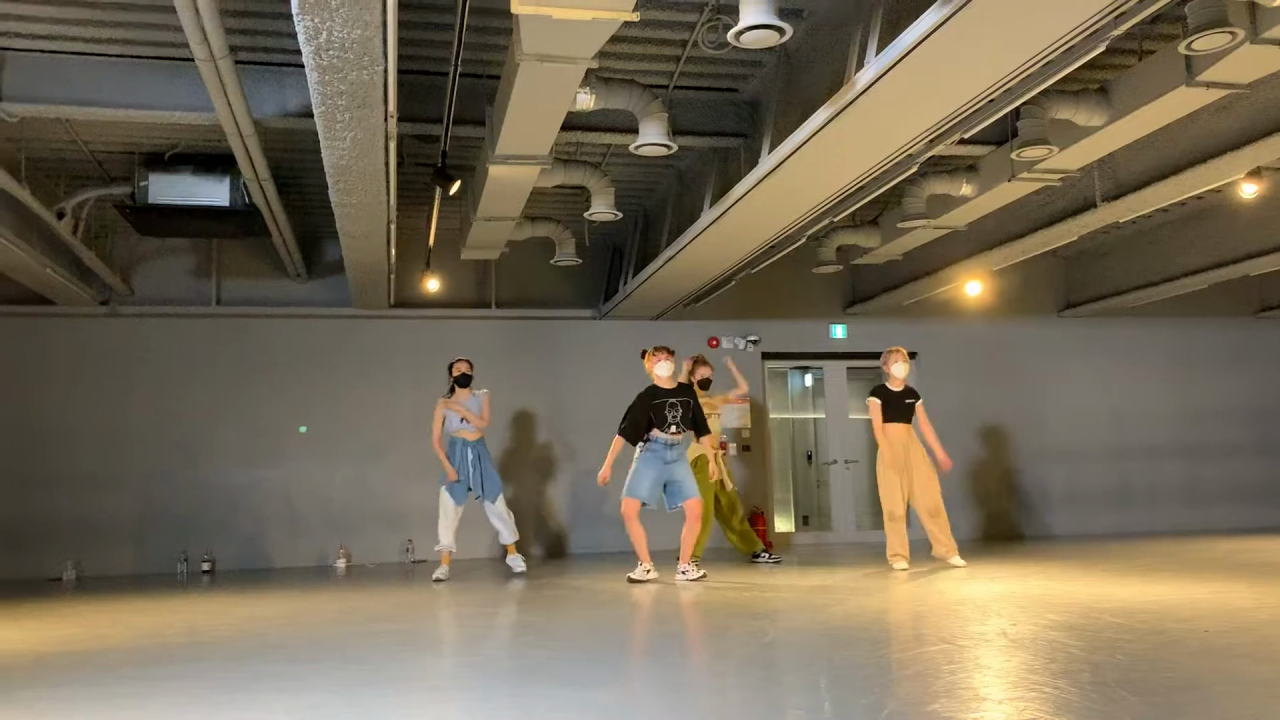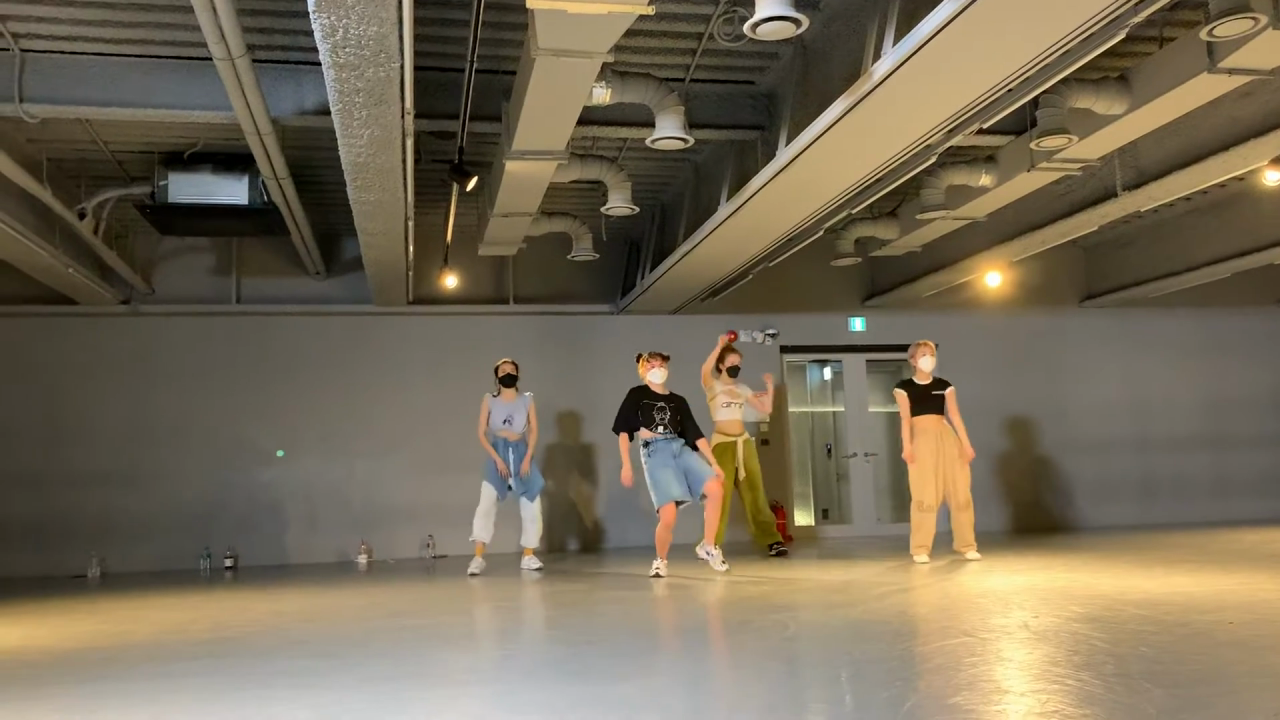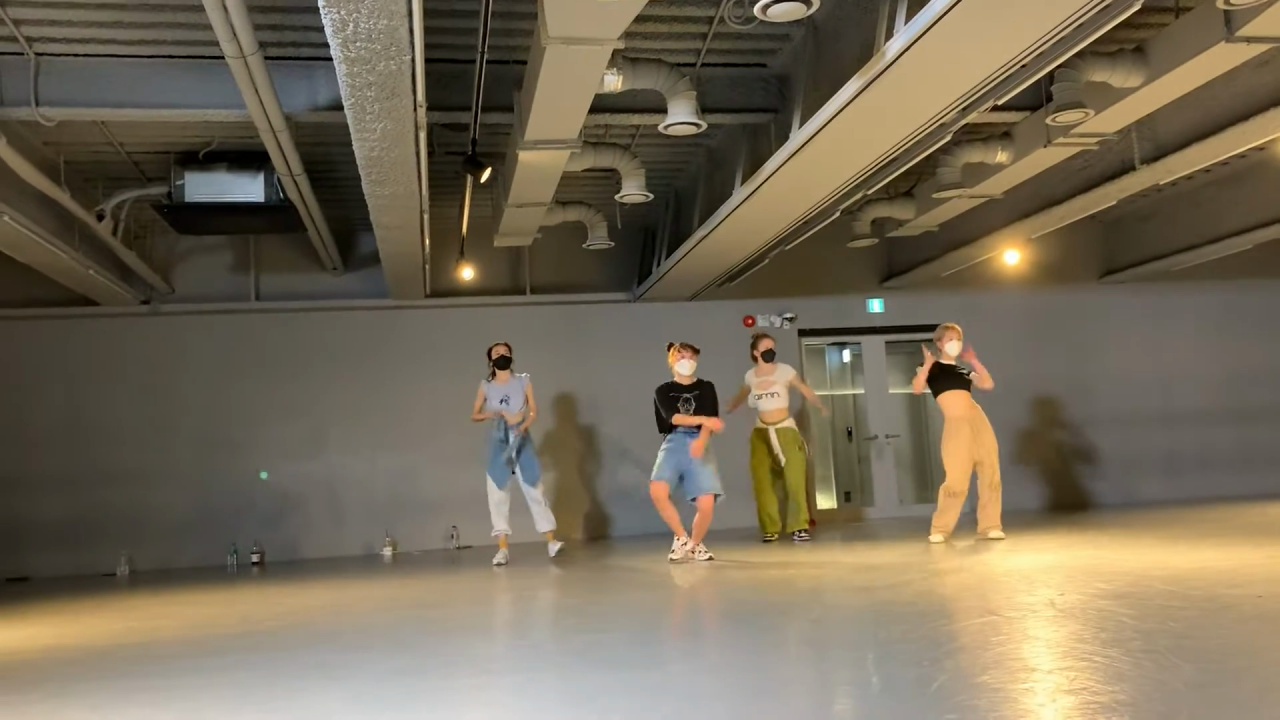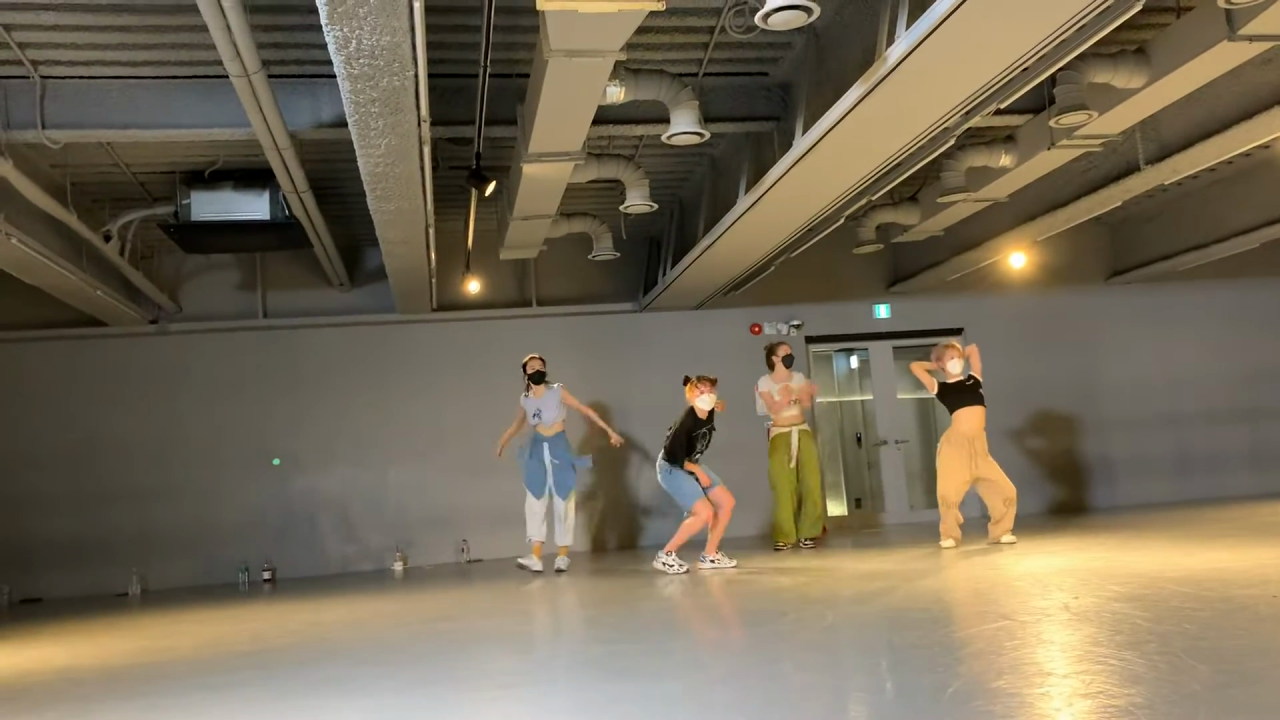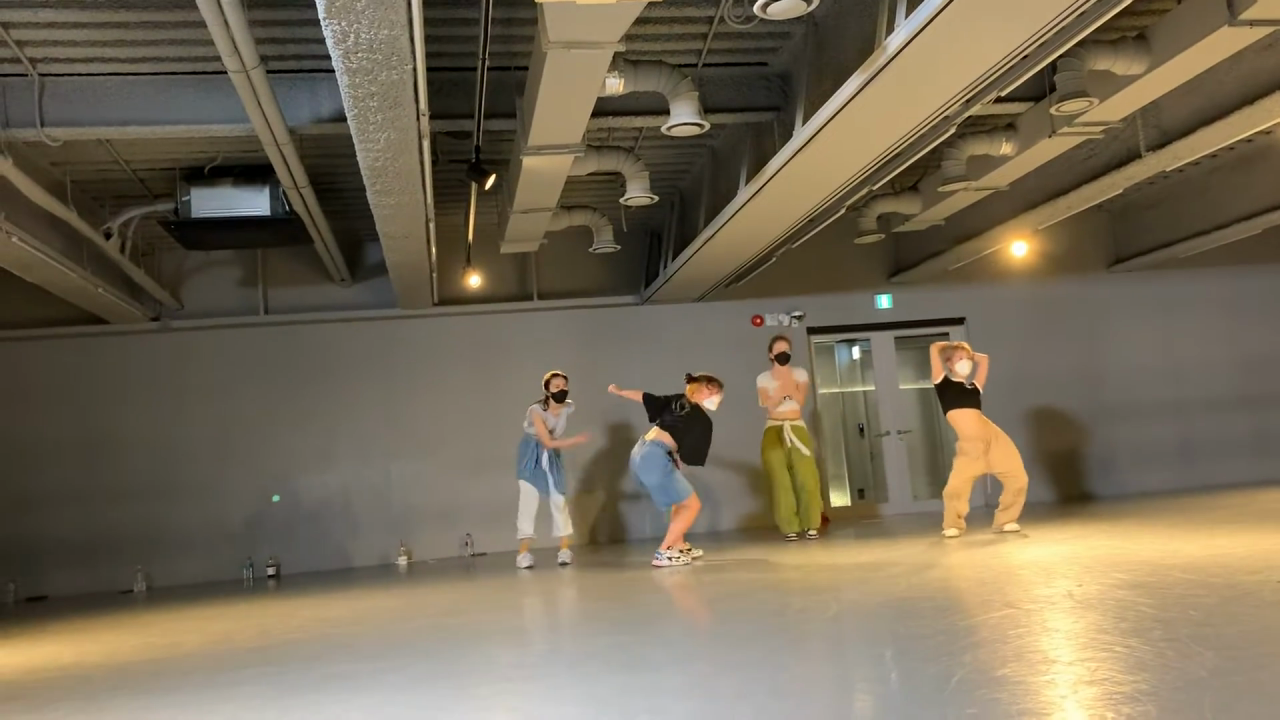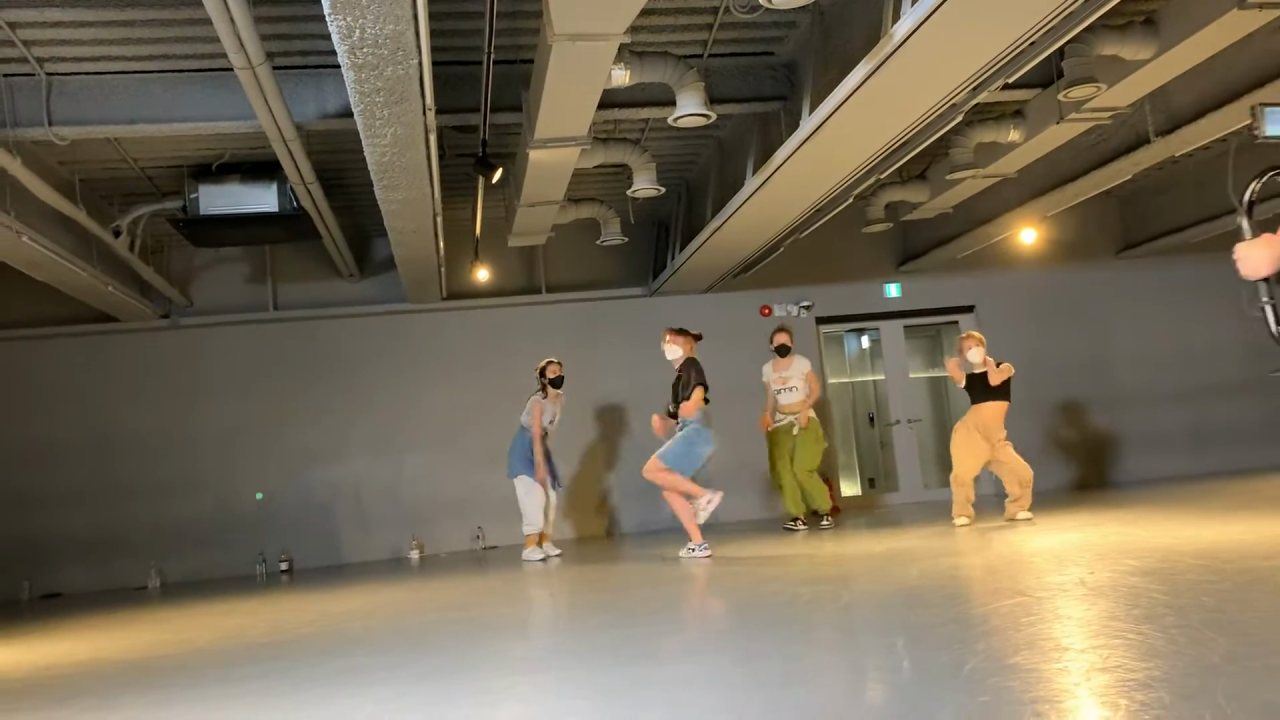
dt=0.7s
person 1, frame 1
left shoulder: (686, 391)
right shoulder: (647, 396)
left elbow: (701, 427)
right elbow: (625, 430)
right wrist: (608, 464)
left hip: (678, 456)
right hip: (652, 453)
left knee: (695, 510)
right knee: (629, 510)
left ankle: (684, 566)
right ankle: (646, 566)
person 1, frame 2
left shoulder: (678, 401)
right shoulder: (636, 395)
left elbow: (696, 433)
right elbow: (623, 430)
left wrist: (714, 464)
right wrist: (626, 464)
left hip: (681, 449)
right hip: (654, 452)
left knee: (715, 488)
right knee: (668, 516)
left ankle: (708, 545)
right ankle: (660, 560)
person 1, frame 3
left shoulder: (706, 387)
right shoulder: (663, 391)
left elbow: (711, 420)
right elbow: (674, 418)
left wrist: (702, 440)
right wrist: (704, 419)
left hip: (698, 444)
right hip: (673, 443)
left knee: (706, 505)
right knee: (658, 491)
left ankle: (696, 544)
right ankle: (682, 538)
person 1, frame 4
left shoulder: (709, 412)
right shoulder: (686, 421)
right elbow: (674, 456)
right wrist: (698, 470)
left hip: (691, 465)
right hip: (671, 468)
left knee: (727, 502)
right knee: (705, 513)
left ankle: (710, 555)
right ankle: (666, 555)
person 1, frame 5
left shoulder: (677, 401)
right shoulder: (702, 421)
left elbow: (647, 398)
right elbow: (694, 456)
left wrist: (619, 392)
right wrist: (678, 461)
left hip: (640, 453)
right hip: (656, 459)
left knee: (684, 498)
right knee: (692, 506)
left ankle: (678, 545)
right ankle: (664, 552)
person 1, frame 6
left shoulder: (690, 366)
right shoulder: (679, 374)
left elbow: (699, 385)
left wrist: (692, 403)
right wrist: (661, 421)
left hip: (696, 429)
right hip: (689, 432)
left knee: (650, 470)
right knee: (670, 491)
left ankle: (704, 495)
right ankle: (698, 543)
person 2, frame 1
left shoulder: (482, 396)
right shoulder: (443, 405)
left elbow: (483, 423)
right elbow: (436, 439)
left wrist: (459, 408)
right wrist: (448, 466)
left hip: (479, 454)
right hip: (456, 455)
left knee: (496, 505)
right knee: (448, 511)
left ankle: (512, 553)
right ankle: (444, 564)
person 2, frame 2
left shoulder: (527, 400)
right shoulder: (489, 400)
left elbow: (533, 431)
right elbow: (481, 432)
left wrist: (528, 458)
right wrist: (496, 457)
left hip: (520, 453)
right hip: (498, 453)
left knee: (531, 507)
right knee: (487, 502)
left ankle: (528, 556)
right ankle: (478, 557)
person 2, frame 3
left shoulder: (523, 381)
right shoulder: (486, 386)
left elbow: (533, 411)
right elbow: (474, 415)
left wrist: (523, 426)
right wrist: (488, 414)
left hip: (521, 439)
right hip: (498, 440)
left knee: (534, 490)
right knee: (498, 495)
left ankle: (550, 539)
right ankle: (503, 548)
person 2, frame 4
left shoulder: (557, 392)
right shoulder: (525, 400)
left elbow: (585, 410)
right elbow: (518, 424)
left wrist: (609, 430)
right wrist: (502, 443)
left hip: (558, 448)
right hip: (537, 451)
left knee: (562, 503)
right knee: (535, 504)
left ankle: (562, 555)
right ankle: (535, 557)
person 2, frame 5
left shoulder: (568, 408)
right shoulder: (536, 411)
right elbow: (548, 442)
right wrist: (574, 440)
left hip: (552, 453)
right hip: (531, 452)
left knee: (558, 499)
right knee: (529, 498)
left ankle: (564, 549)
right ankle: (523, 552)
person 2, frame 6
left shoulder: (559, 400)
right shoulder: (537, 401)
right elbow: (535, 434)
right wrist: (541, 465)
left hip: (540, 448)
right hip: (524, 449)
left knee: (550, 497)
right knee: (535, 496)
left ankle: (544, 542)
right ankle: (530, 547)
person 3, frame 1
left shoulder: (913, 395)
right shoulder: (877, 393)
left elbow: (926, 425)
right elbow: (877, 425)
left wrist: (939, 452)
right wrist: (887, 451)
left hip: (913, 447)
right hip: (889, 451)
left knee: (930, 498)
right knee: (894, 504)
left ankle: (946, 549)
right ankle: (898, 556)
person 3, frame 2
left shoulder: (944, 385)
right shoulder: (904, 387)
left elbow: (954, 415)
right elbow: (905, 417)
left wrist: (966, 443)
right wrist: (906, 445)
left hip: (946, 437)
right hip: (922, 440)
left knee: (960, 493)
right knee: (924, 496)
left ankle: (966, 545)
right ankle: (920, 548)
person 3, frame 3
left shoulder: (964, 370)
right shoulder: (932, 368)
left elbow: (988, 384)
right elbow: (917, 388)
left wrist: (974, 361)
right wrist: (926, 365)
left hip: (978, 421)
right hip: (955, 426)
left knee: (990, 475)
right knee: (957, 481)
left ankle: (989, 526)
right ankle: (940, 529)
person 3, frame 4
left shoulder: (973, 380)
right shoulder: (940, 388)
left elbow: (973, 348)
right elbow: (915, 366)
right wrist: (936, 366)
left hip: (978, 445)
right hip: (955, 443)
left knee: (1006, 490)
right knee: (948, 492)
left ankle: (1000, 531)
right ankle: (949, 535)
person 3, frame 5
left shoulder: (973, 387)
right shoulder: (942, 383)
left elbow: (984, 359)
right elbow: (934, 348)
right wrist: (951, 347)
left hip: (992, 440)
right hip: (968, 447)
left knee: (1018, 479)
right knee: (954, 488)
left ankle: (1005, 520)
right ankle: (953, 525)
person 3, frame 6
left shoulder: (1003, 368)
right shoulder: (967, 377)
left elbow: (994, 380)
right elbow: (950, 365)
left wrist: (988, 363)
right wrist: (965, 361)
left hip: (996, 434)
right hip: (970, 428)
left knee: (1022, 472)
right knee: (961, 474)
left ankle: (1017, 508)
right ankle: (963, 513)
person 4, frame 1
left shoulder: (715, 399)
left elbow: (744, 389)
left wrist: (731, 367)
right wrist: (684, 370)
left hip: (717, 456)
right hip: (700, 455)
left knee: (731, 507)
right knee: (702, 506)
left ankle: (755, 549)
right ankle: (689, 554)
person 4, frame 2
left shoulder: (743, 388)
right shoulder: (713, 384)
left elbow: (766, 409)
right elbow: (705, 371)
left wrist: (769, 387)
right wrist: (719, 348)
left hip: (745, 442)
right hip: (722, 443)
left knee: (755, 492)
left ankle: (772, 540)
person 4, frame 3
left shoulder: (785, 370)
right shoulder: (750, 375)
left elbow: (805, 390)
right elbow: (743, 395)
left wrist: (820, 406)
right wrist: (730, 408)
left hip: (785, 429)
right hip: (761, 431)
left knee: (795, 479)
right knee: (761, 480)
left ankle: (799, 526)
right ankle: (770, 528)
person 4, frame 4
left shoulder: (799, 377)
right shoulder: (764, 382)
left elbow: (807, 403)
right elbow: (773, 409)
left wrist: (800, 395)
right wrist: (791, 395)
left hip: (803, 433)
right hip: (779, 435)
left knee: (811, 484)
right knee: (783, 488)
left ankle: (807, 534)
right ankle: (784, 537)
person 4, frame 5
left shoulder: (800, 373)
right shoulder: (764, 378)
left elbow: (801, 400)
right elbow: (768, 404)
left wrist: (792, 388)
right wrist: (781, 391)
left hip: (797, 428)
right hip: (774, 430)
left knee: (807, 477)
right knee: (779, 480)
left ankle: (810, 525)
right ankle: (790, 527)
person 4, frame 6
left shoulder: (802, 362)
right shoulder: (768, 369)
left elbow: (816, 389)
left wrist: (806, 407)
right wrist: (766, 414)
left hip: (804, 420)
right hip: (781, 423)
left knee: (802, 467)
right knee: (781, 470)
left ankle: (823, 510)
right ankle: (798, 515)
